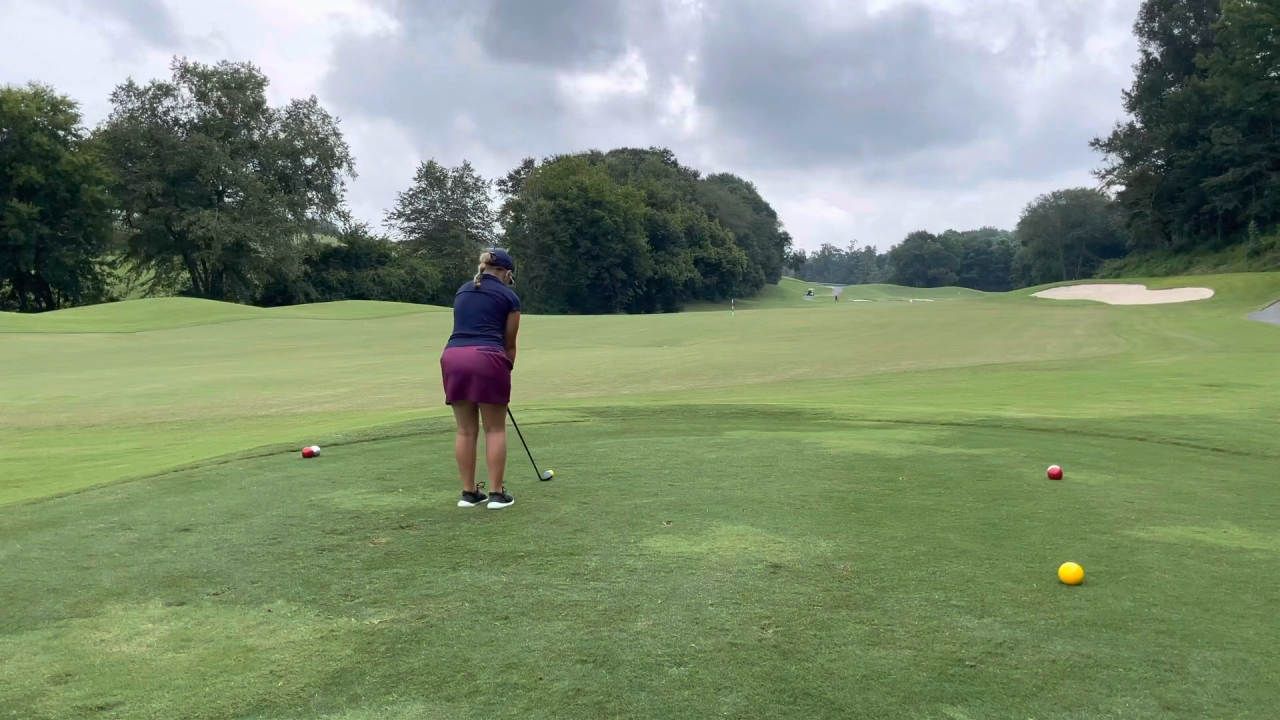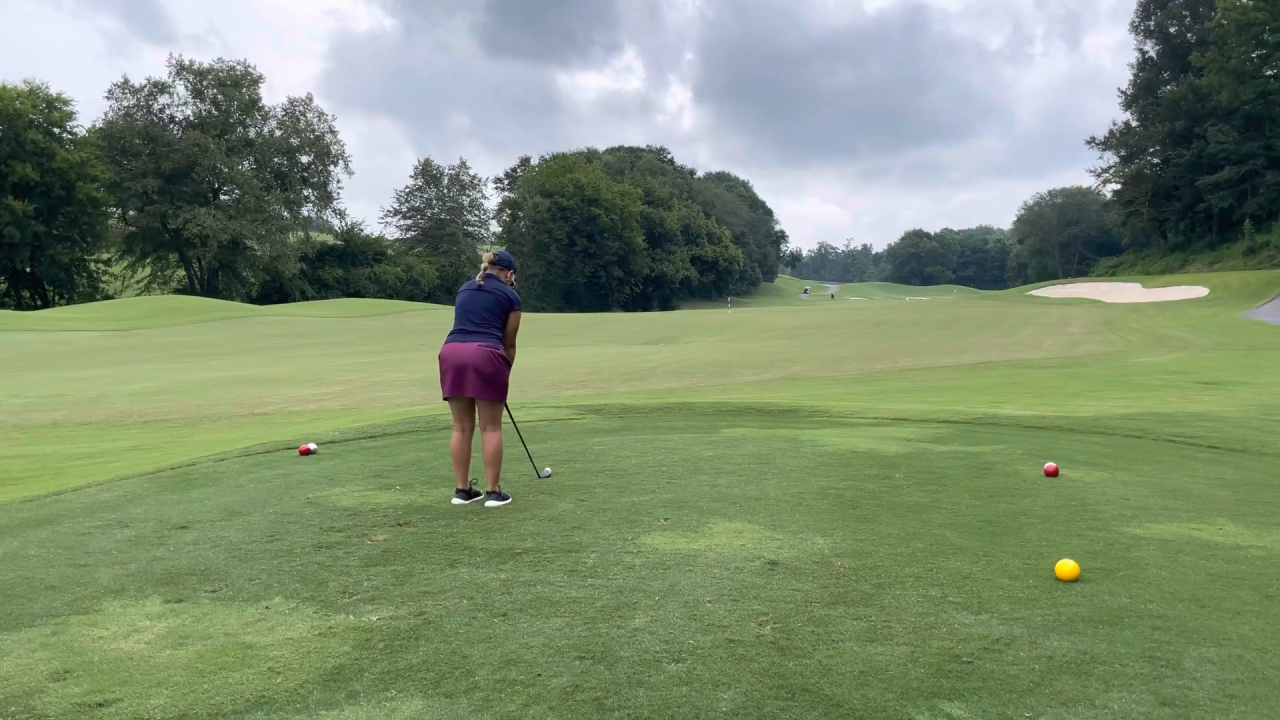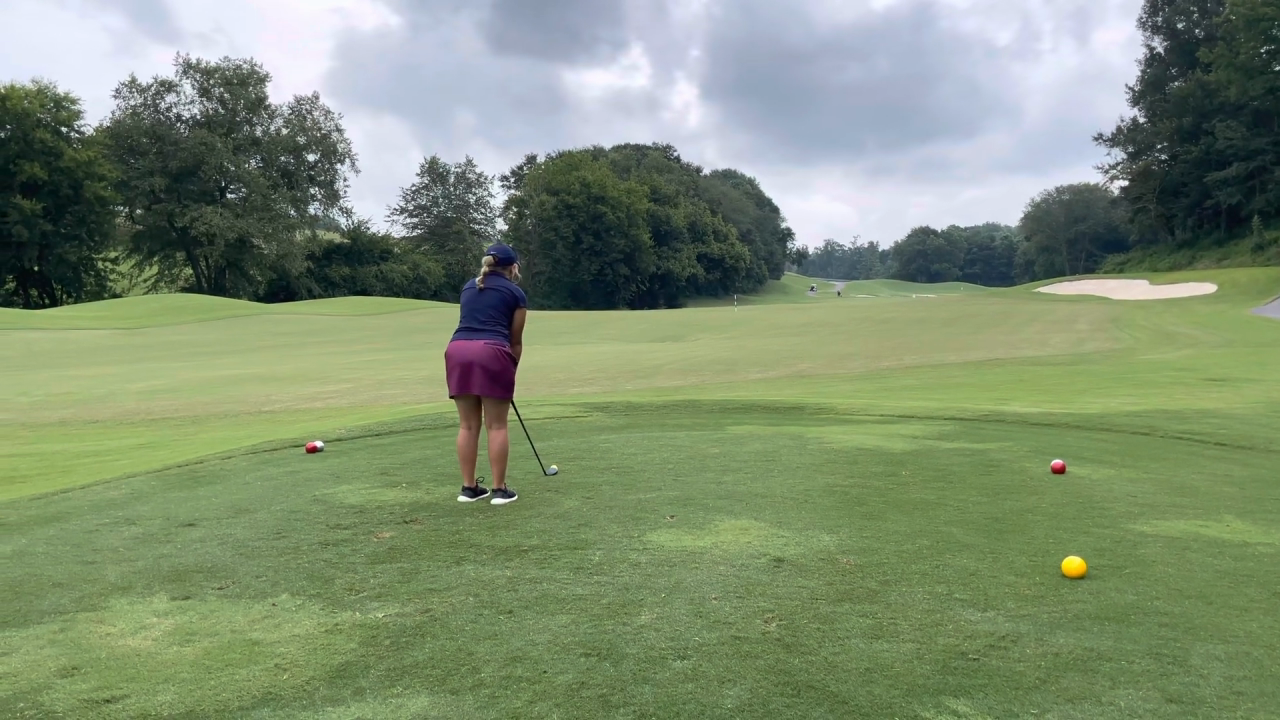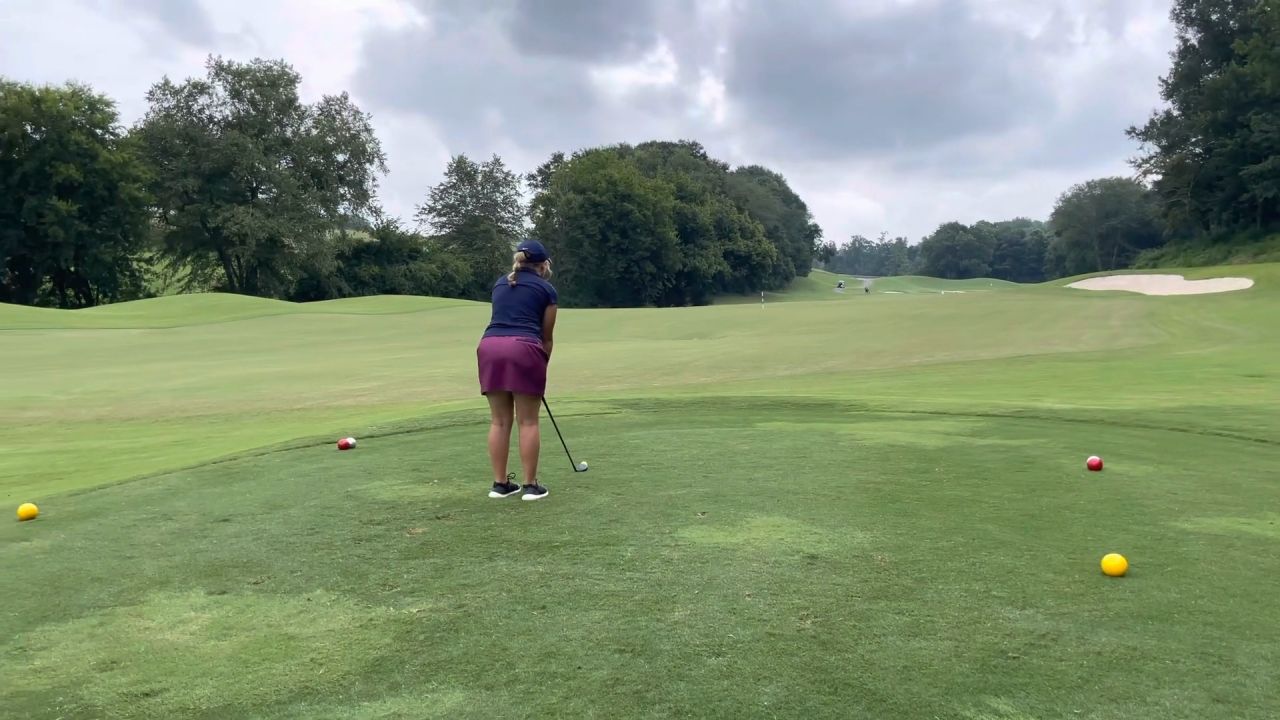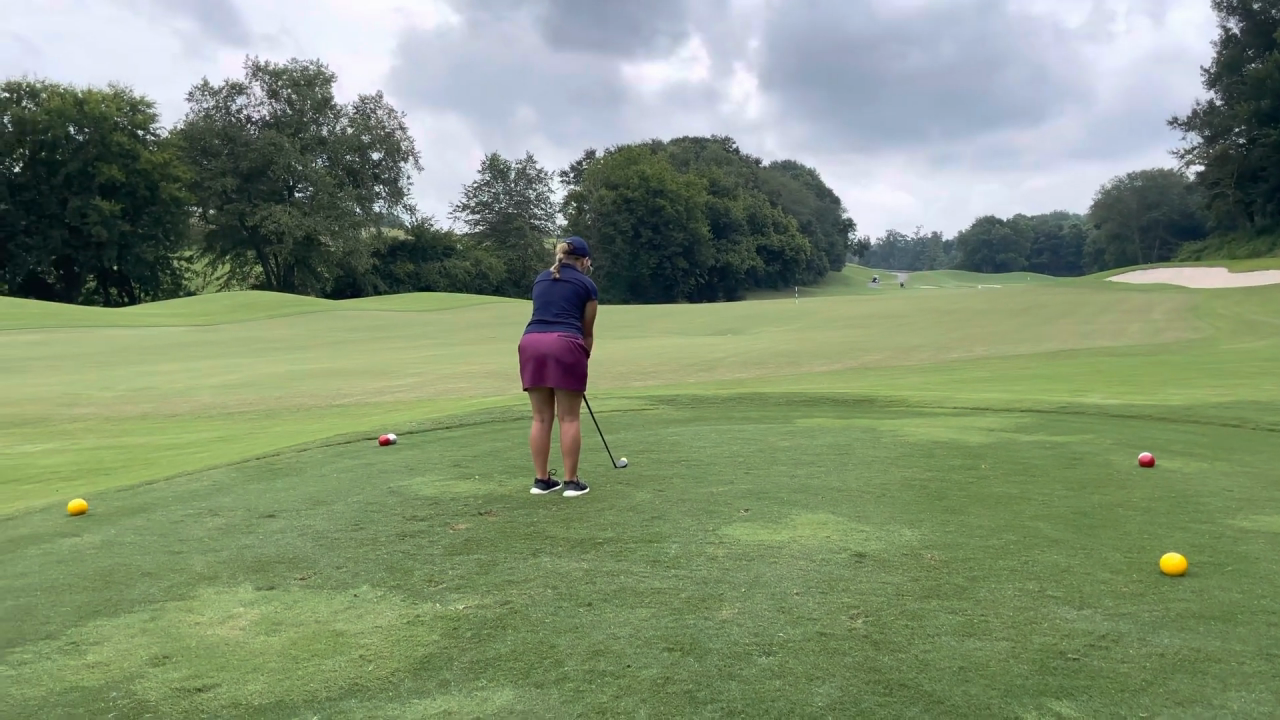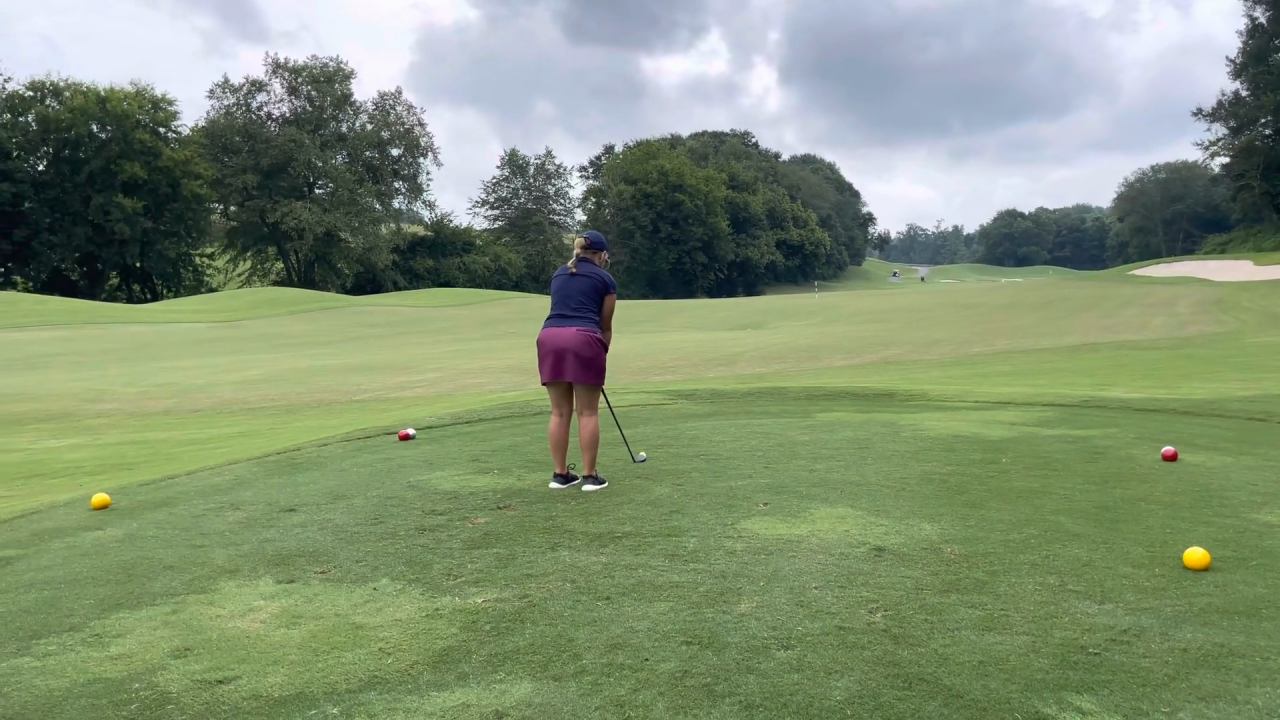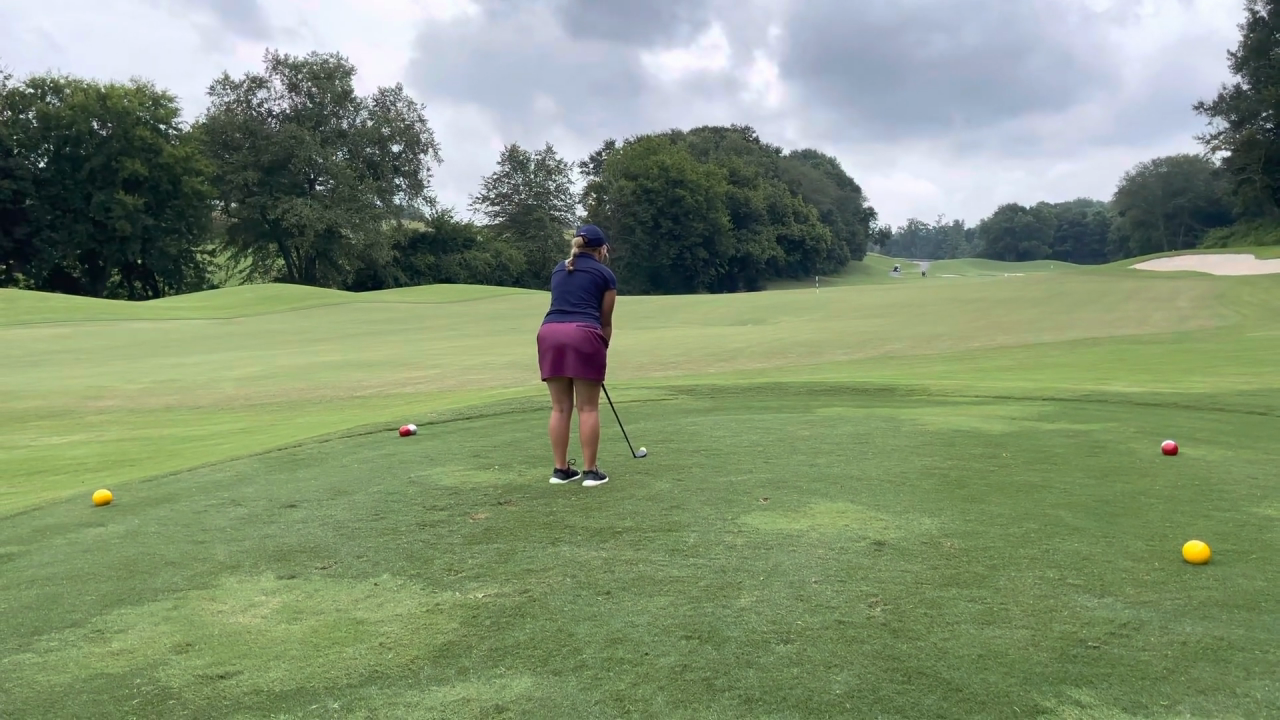
dt=0.7s
person 1, frame 1
left shoulder: (463, 291)
right shoulder: (508, 297)
right elbow: (509, 344)
right wrist: (507, 369)
left hip: (453, 357)
right hip: (487, 358)
left knee: (466, 431)
right knee: (495, 430)
left ankle: (469, 492)
right ankle: (497, 493)
person 1, frame 2
left shoulder: (465, 289)
right shoulder: (510, 296)
right elbow: (509, 343)
left wrist: (500, 369)
right wrist: (506, 371)
left hip: (452, 352)
right hip: (485, 356)
left knee: (461, 427)
right knee: (491, 427)
left ankle: (462, 489)
right ankle: (493, 491)
person 1, frame 3
left shoulder: (469, 287)
right shoulder: (515, 293)
right elbow: (515, 340)
left wrist: (507, 366)
right wrist: (512, 369)
left hip: (458, 350)
right hip: (492, 353)
left knee: (468, 425)
right knee: (497, 426)
left ankle: (469, 487)
right ankle: (499, 489)
person 1, frame 4
left shoulder: (500, 283)
right shoulder: (546, 289)
right elbow: (546, 336)
left wrist: (538, 361)
right wrist: (543, 364)
left hip: (490, 346)
right hip: (524, 350)
left knee: (500, 421)
right knee: (528, 422)
left ankle: (500, 483)
right ankle: (530, 485)
person 1, frame 5
left shoulder: (541, 279)
right shoulder: (587, 284)
right elbow: (587, 331)
right wrist: (584, 357)
left hip: (531, 342)
right hip: (565, 345)
left knee: (541, 417)
right knee: (569, 418)
left ankle: (541, 479)
right ankle: (571, 481)
person 1, frame 6
left shoulder: (559, 273)
right shoulder: (605, 279)
right elbow: (605, 325)
right wrist: (603, 352)
left hip: (550, 337)
right hip: (584, 340)
left knee: (559, 412)
right knee: (587, 412)
left ankle: (560, 474)
right ankle: (590, 476)
person 1, frame 7
left shoulder: (559, 269)
right shoulder: (605, 274)
right elbow: (605, 321)
right wrist: (603, 348)
left hip: (550, 333)
right hip: (584, 335)
left knee: (560, 408)
right knee: (587, 408)
left ankle: (560, 469)
right ankle: (590, 471)
